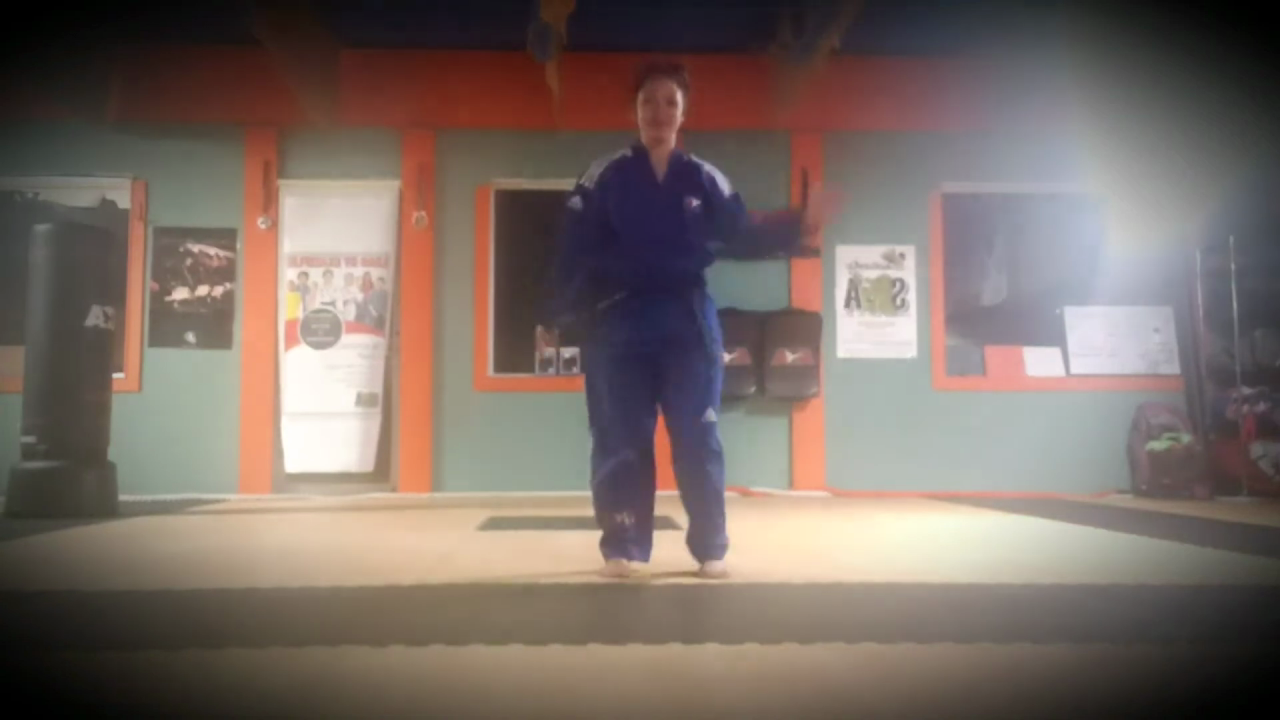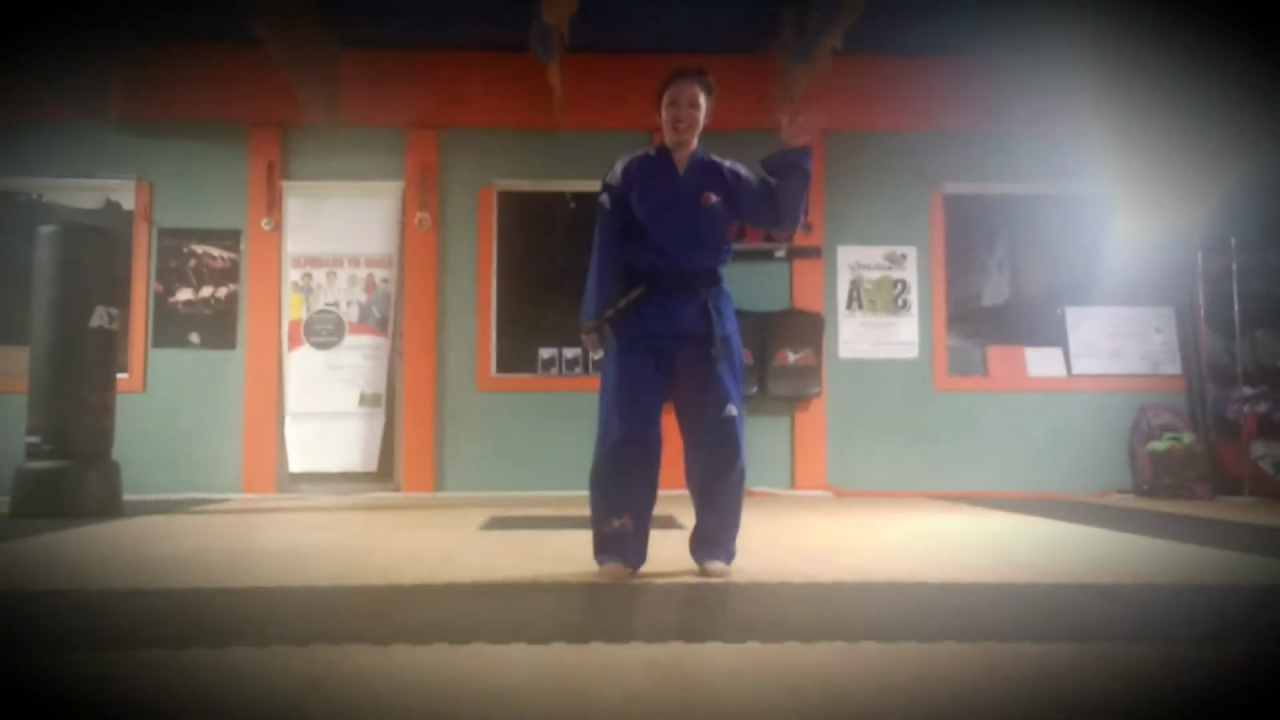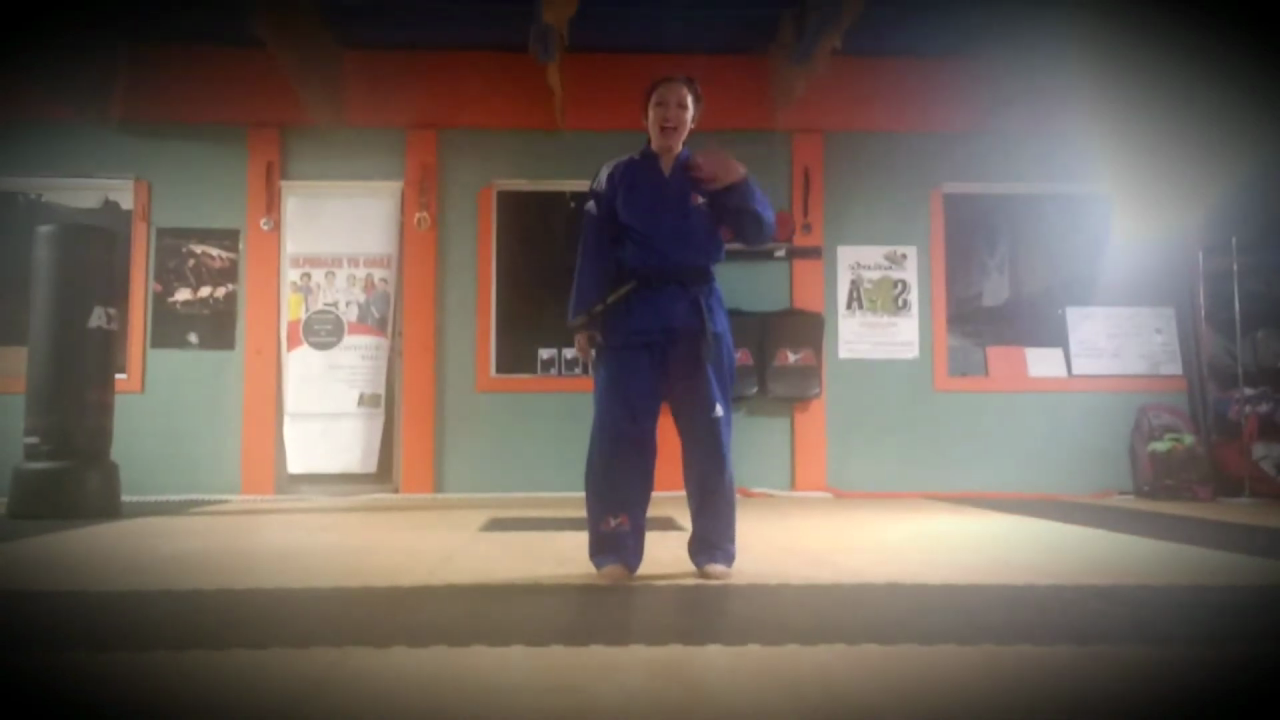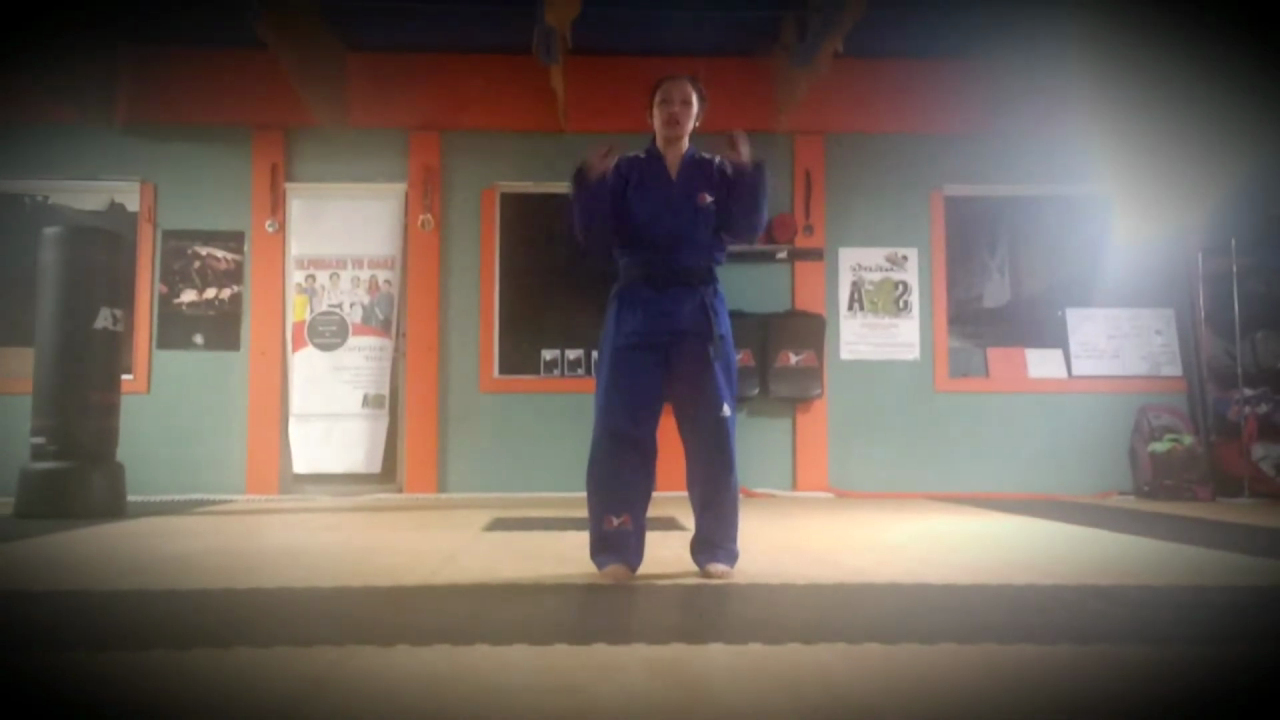
dt=0.7s
person 1, frame 1
left shoulder: (704, 179)
right shoulder: (604, 177)
left elbow: (743, 237)
right elbow: (573, 248)
left wrist: (796, 226)
right wrist: (553, 315)
left hip: (687, 321)
right hip: (620, 321)
left knee: (695, 436)
right knee: (621, 439)
left ankle: (709, 546)
right ankle: (623, 546)
person 1, frame 2
left shoulder: (726, 177)
right shoulder: (629, 173)
left elbow: (785, 217)
right elbow: (607, 249)
left wrist: (795, 157)
right wrist: (596, 316)
left hip: (706, 316)
right hip: (640, 317)
left knee: (717, 437)
right knee: (626, 435)
left ankle: (714, 547)
right ankle: (618, 549)
person 1, frame 3
left shoulder: (711, 177)
right shoulder: (616, 177)
left elbow: (756, 231)
right elbow: (594, 251)
left wrist: (737, 184)
right wrist: (586, 318)
left hip: (697, 314)
right hip: (631, 314)
left knee: (708, 434)
right knee: (621, 434)
left ankle: (713, 549)
right ankle: (615, 551)
person 1, frame 4
left shoulder: (718, 173)
right shoulder: (625, 172)
left elbow: (745, 230)
right elbow: (599, 235)
left wrist: (746, 172)
right wrist: (591, 182)
left hip: (701, 310)
right hip: (637, 310)
left knee: (712, 432)
right knee: (621, 432)
left ankle: (715, 549)
right ankle: (616, 551)
